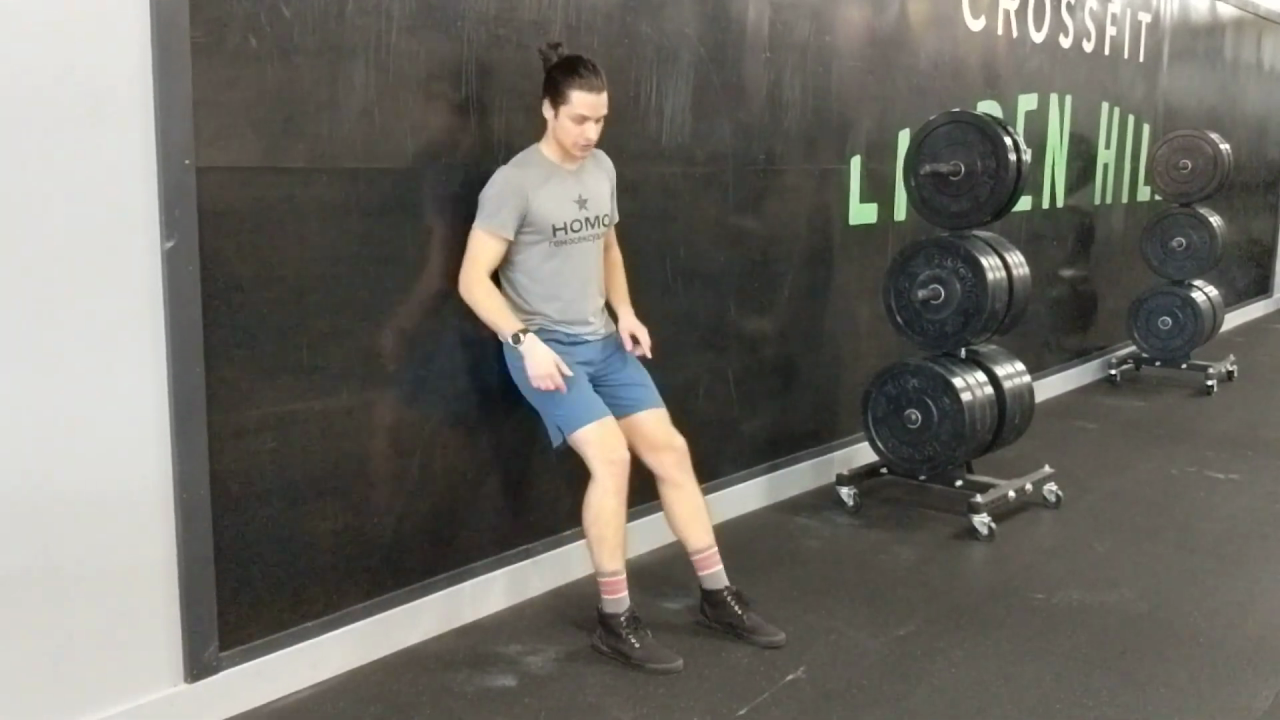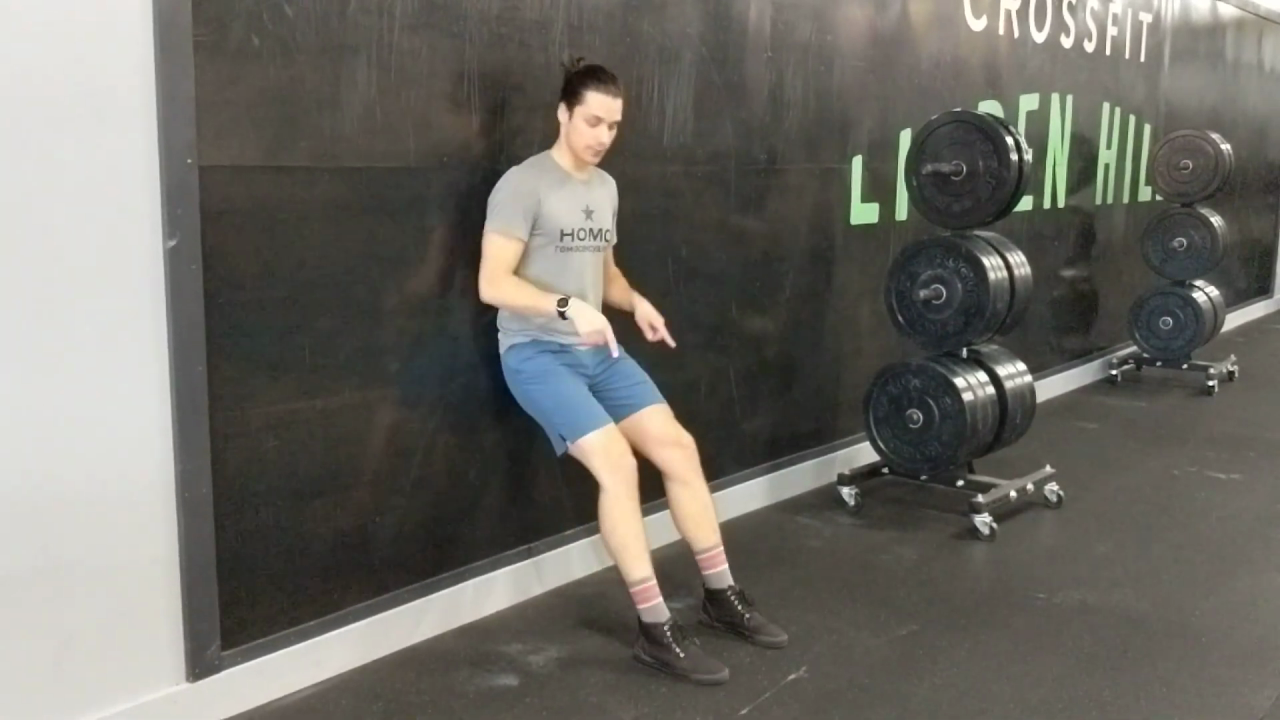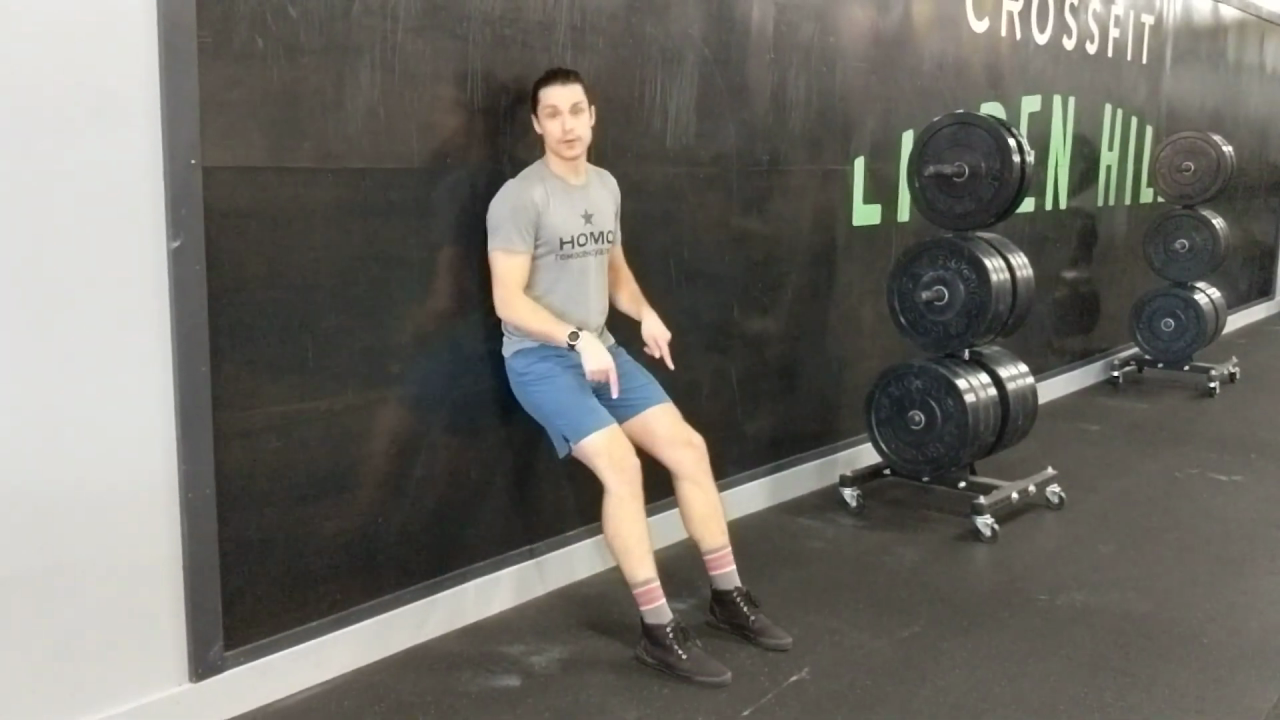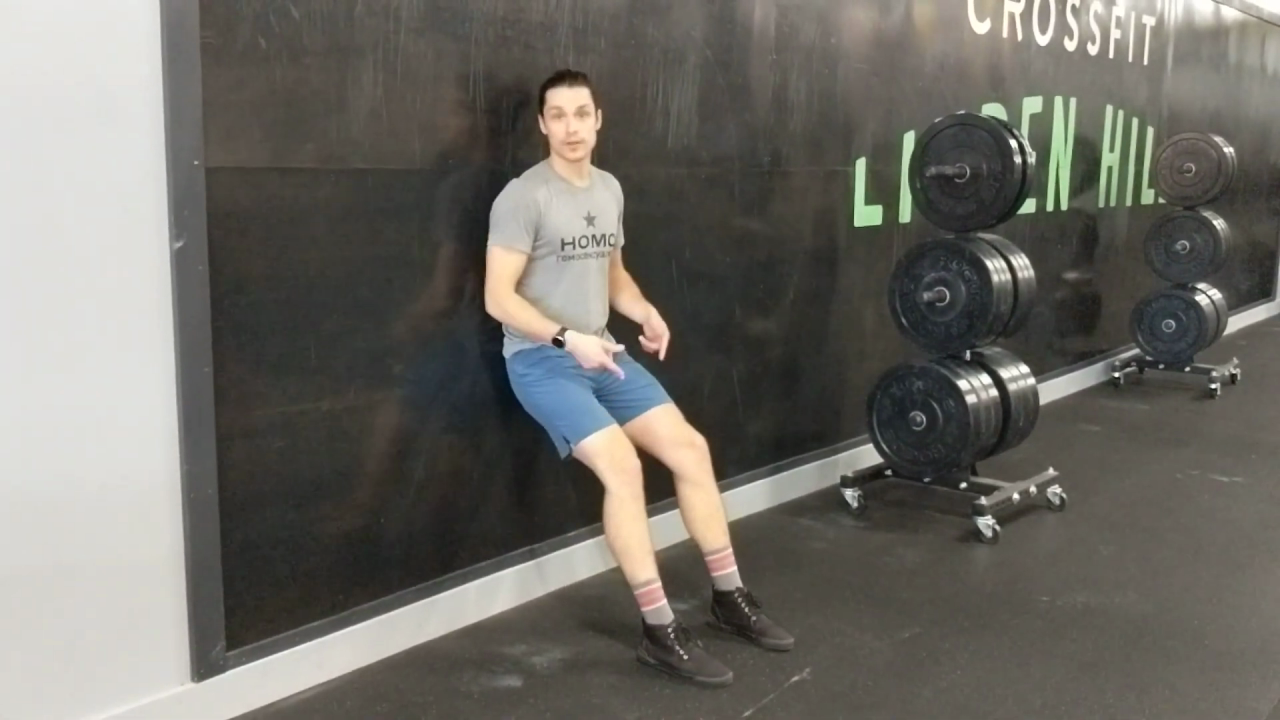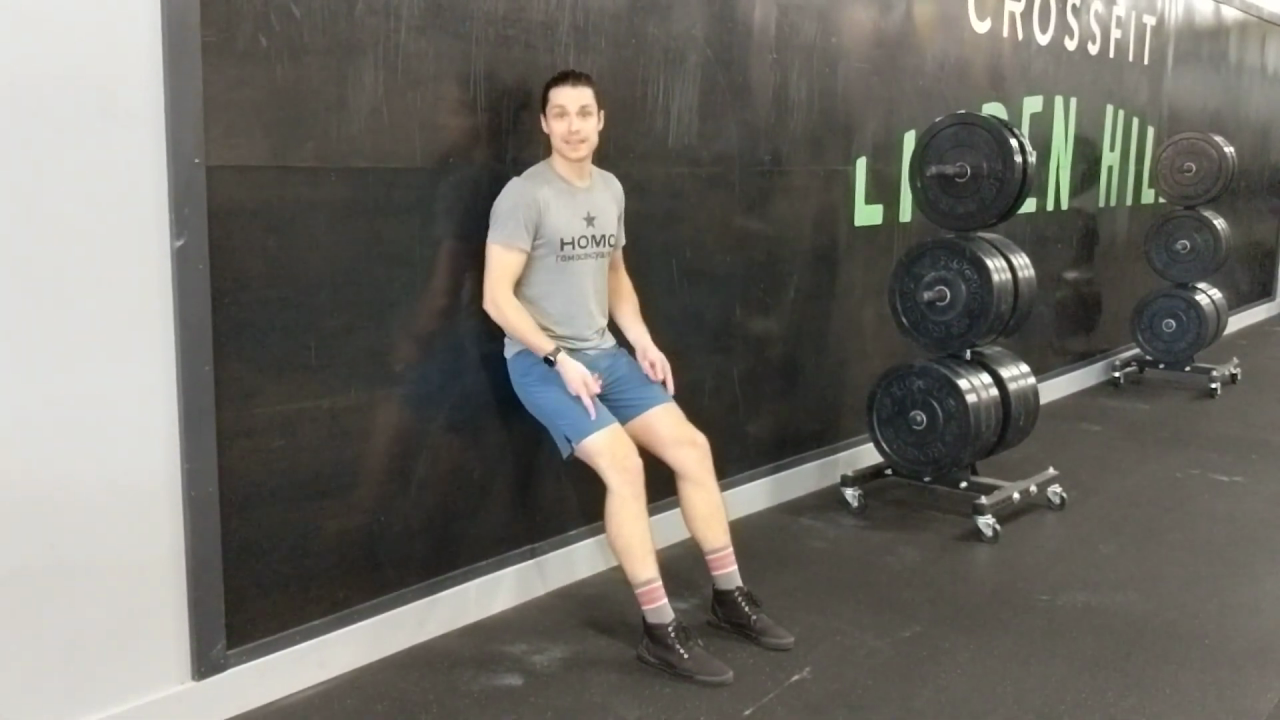
dt=0.5s
person 1, frame 1
left shoulder: (603, 168)
right shoulder: (513, 183)
right elbow: (473, 279)
left wrist: (626, 311)
right wrist: (526, 342)
left hip: (602, 342)
right hip: (545, 349)
left knee: (670, 452)
right knee: (612, 458)
left ankle: (718, 596)
right ankle: (614, 620)
person 1, frame 2
left shoulder: (605, 186)
right shoulder: (523, 185)
right elbow: (492, 283)
left wrist: (635, 302)
right wrist: (569, 307)
left hip: (597, 351)
right hip: (537, 354)
left knee: (678, 449)
right knee: (617, 465)
left ankle: (721, 595)
right ankle: (656, 630)
person 1, frame 3
left shoulder: (606, 185)
right shoulder: (520, 197)
right elbow: (509, 301)
left wrist: (645, 314)
right wrist: (576, 341)
left hip: (601, 351)
right hip: (541, 359)
left knee: (688, 447)
right knee: (621, 465)
left ankle: (728, 596)
right ankle: (658, 630)
person 1, frame 4
left shoulder: (609, 189)
right shoulder: (523, 196)
right elbow: (498, 297)
left wrist: (646, 312)
right wrist: (567, 337)
left hip: (601, 354)
right hip: (542, 360)
left knee: (690, 448)
right knee: (622, 466)
left ankle: (729, 596)
right ankle: (659, 632)
person 1, frame 5
left shoulder: (611, 189)
right shoulder: (524, 195)
right elbow: (497, 296)
left wrist: (641, 342)
right wrist: (557, 359)
left hip: (604, 354)
right hip: (544, 362)
left knee: (692, 447)
right knee: (623, 464)
left ankle: (730, 597)
right ankle: (660, 631)
